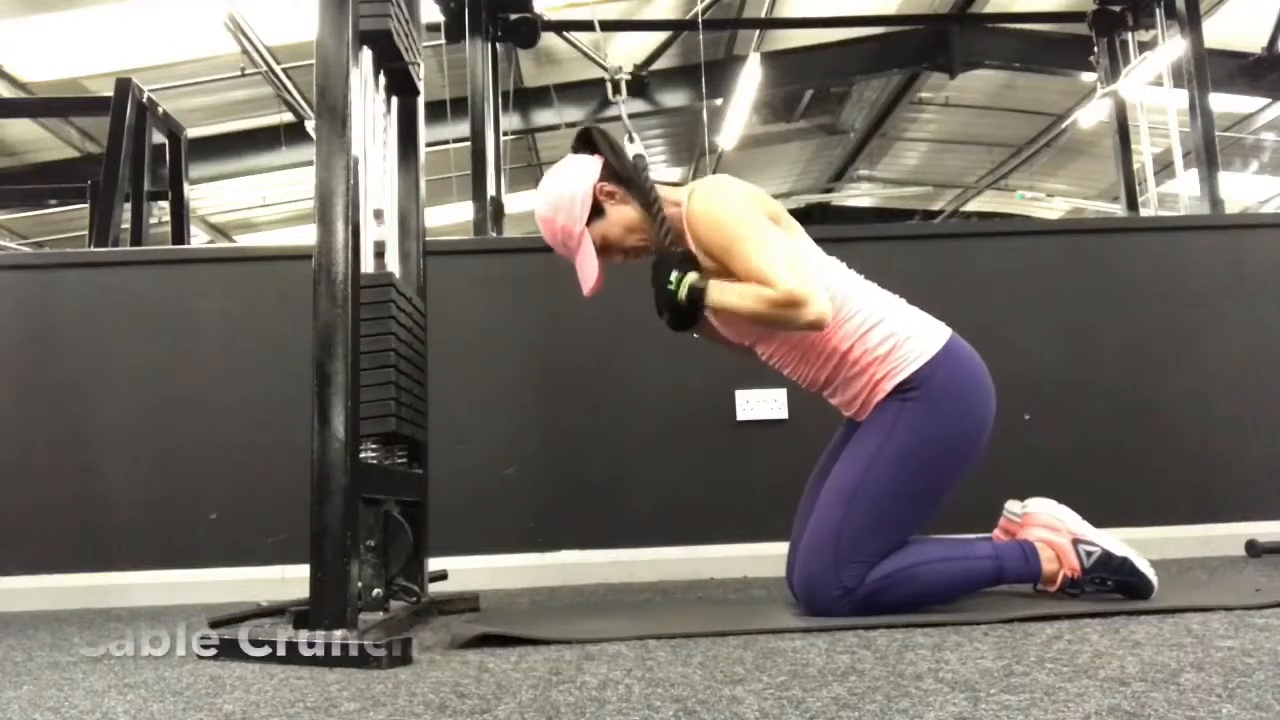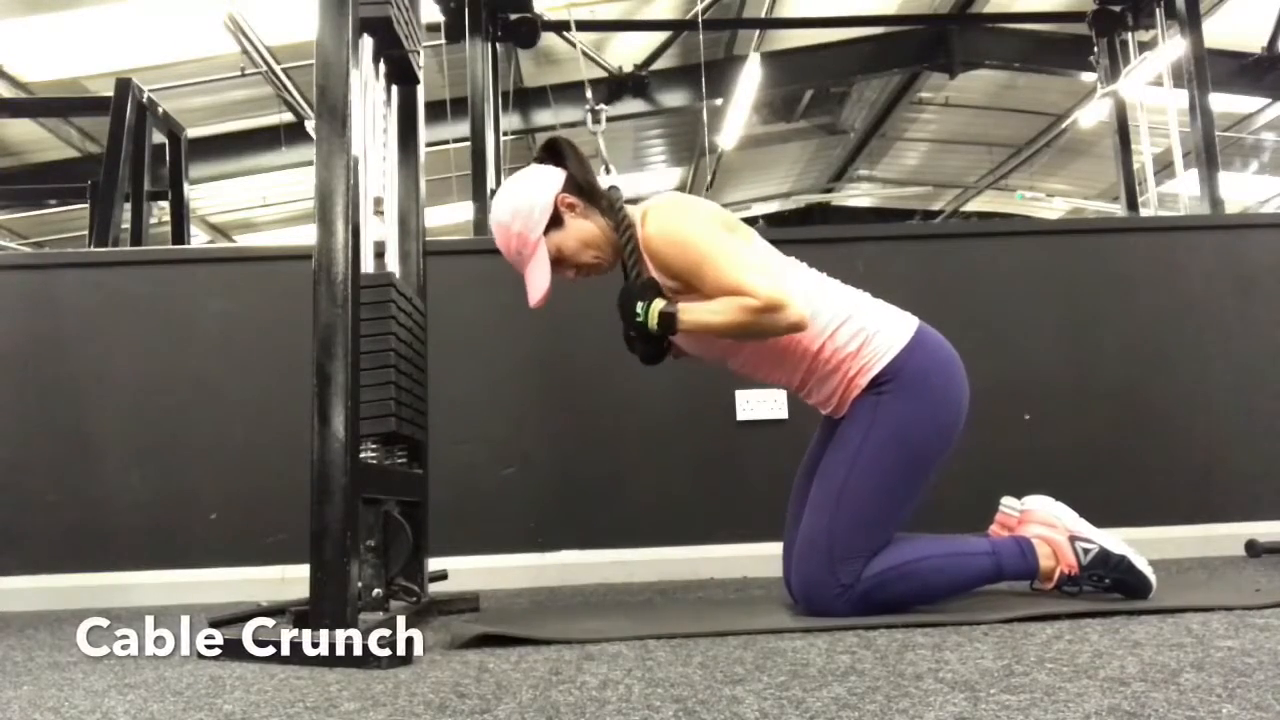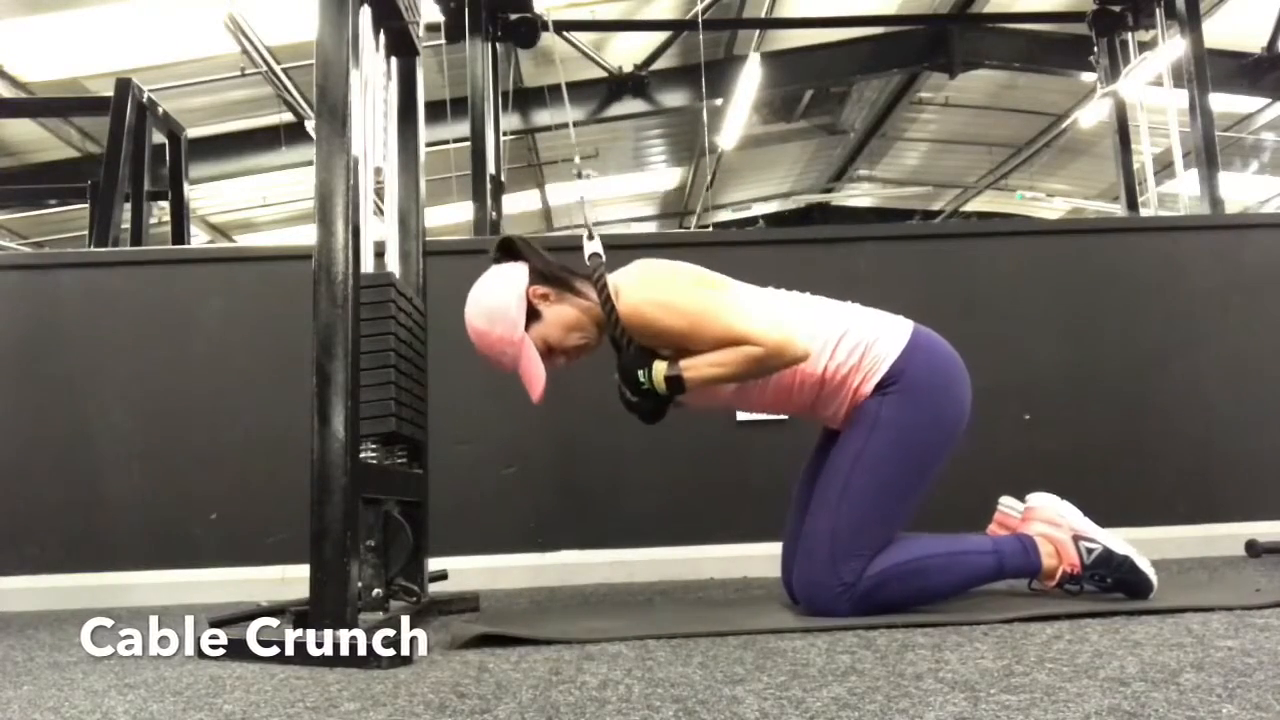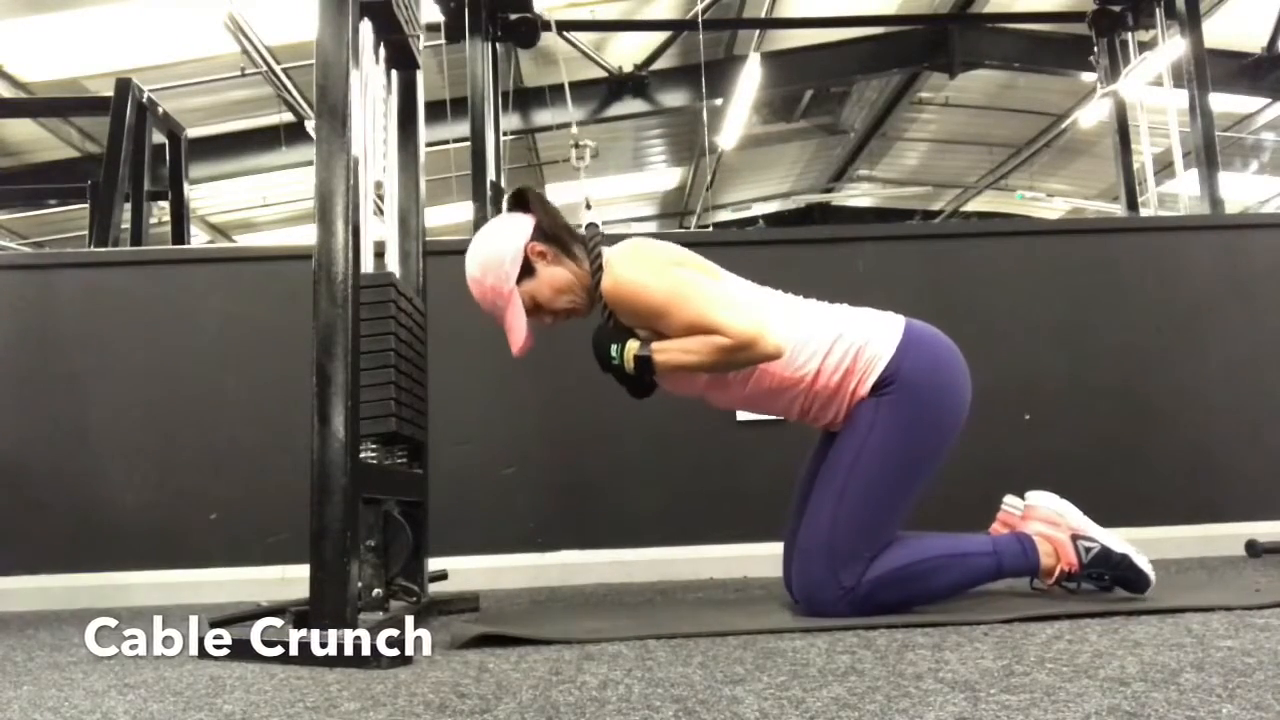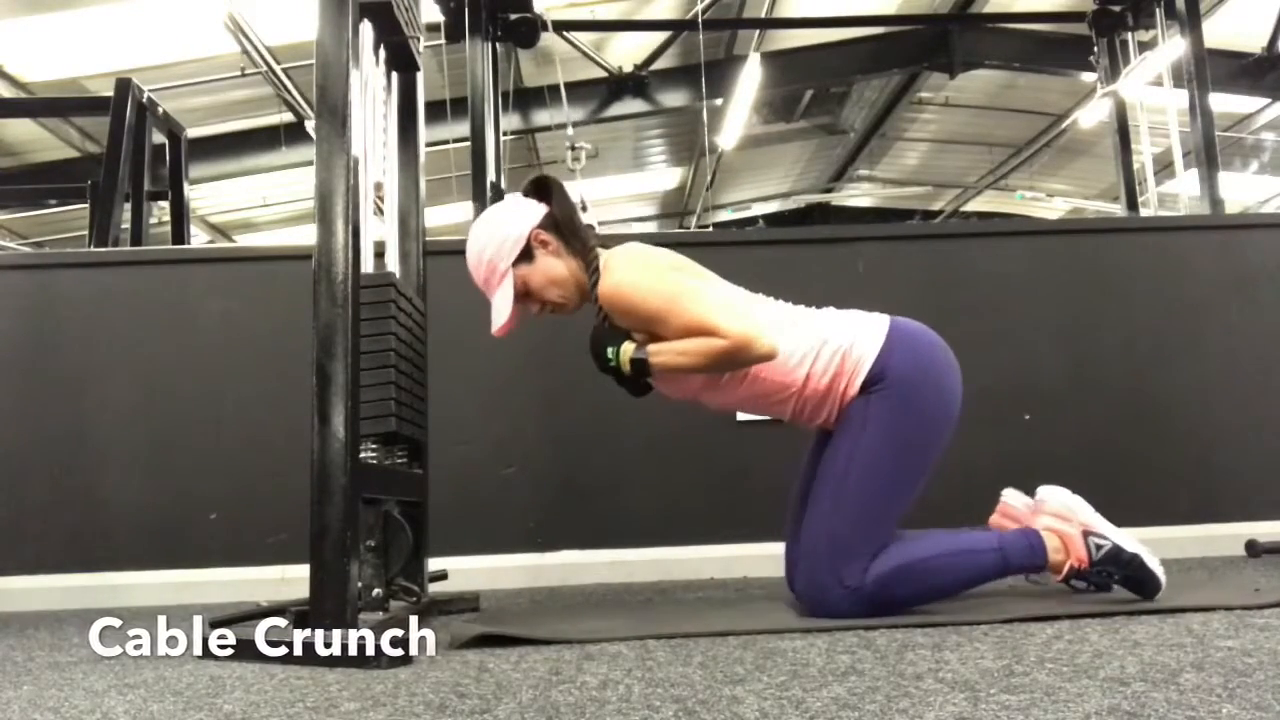
dt=1s
person 1, frame 1
left shoulder: (709, 205)
right shoulder: (684, 246)
left elbow: (808, 307)
left wrist: (695, 289)
right wrist: (695, 320)
left hip: (931, 387)
right hip: (897, 394)
left knee: (828, 587)
right knee: (813, 574)
left ankle: (1054, 556)
right ankle: (1018, 533)
person 1, frame 2
left shoulder: (663, 227)
right shoulder: (648, 262)
left elbow: (783, 310)
left wrist: (667, 314)
right wrist: (667, 340)
left hip: (906, 380)
right hip: (873, 386)
left knee: (827, 588)
right knee: (809, 576)
left ankle: (1051, 554)
right ankle: (1017, 529)
person 1, frame 3
left shoulder: (640, 298)
right shoulder: (633, 315)
left elbow: (783, 342)
left wrist: (670, 375)
right wrist: (660, 393)
left hip: (911, 379)
right hip: (879, 389)
left knee: (829, 587)
right knee: (806, 578)
left ankle: (1054, 551)
right ankle: (1015, 531)
person 1, frame 4
left shoulder: (625, 276)
right shoulder: (631, 283)
left elbow: (757, 340)
left wrist: (644, 358)
right wrist: (647, 369)
left hip: (908, 378)
right hip: (883, 382)
left knee: (827, 588)
right knee: (811, 576)
left ankle: (1052, 549)
right ankle: (1014, 529)
person 1, frame 5
left shoulder: (621, 282)
right shoulder: (619, 286)
left elbow: (754, 343)
left wrist: (638, 358)
right wrist: (643, 370)
left hip: (899, 374)
right hip: (874, 380)
left knee: (834, 588)
right knee: (811, 575)
left ankle: (1060, 542)
right ankle: (1012, 525)
